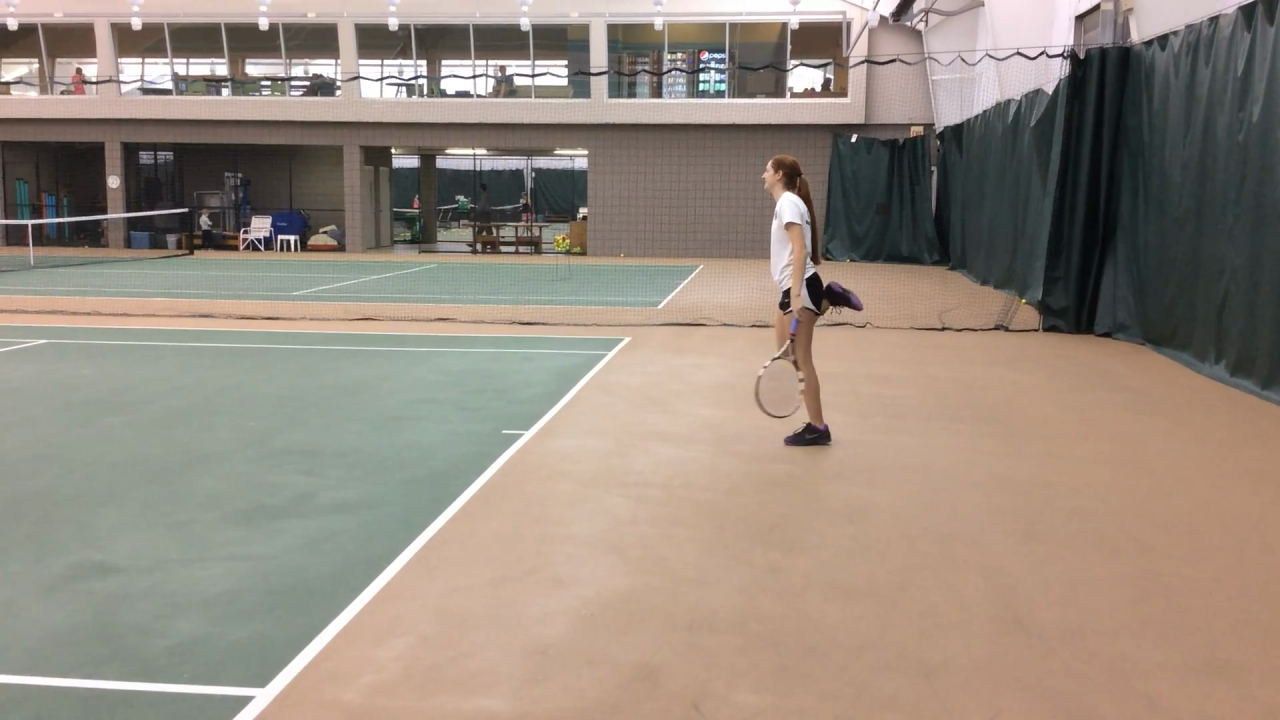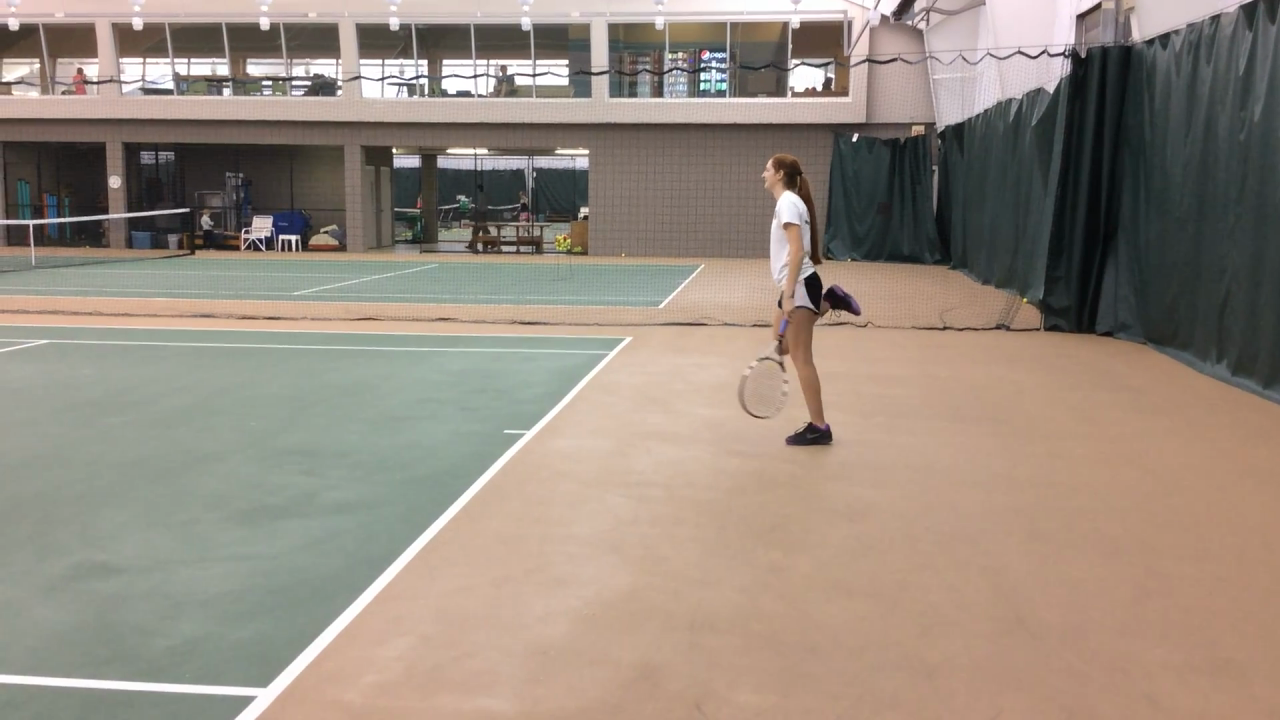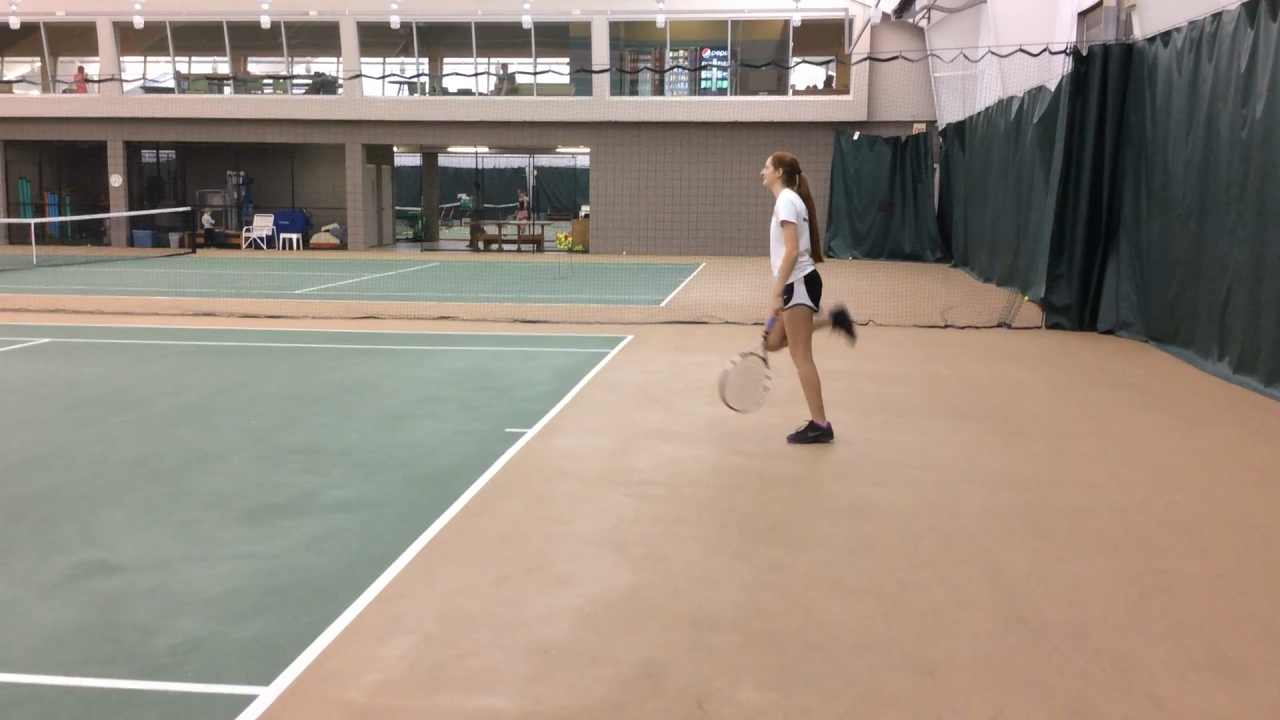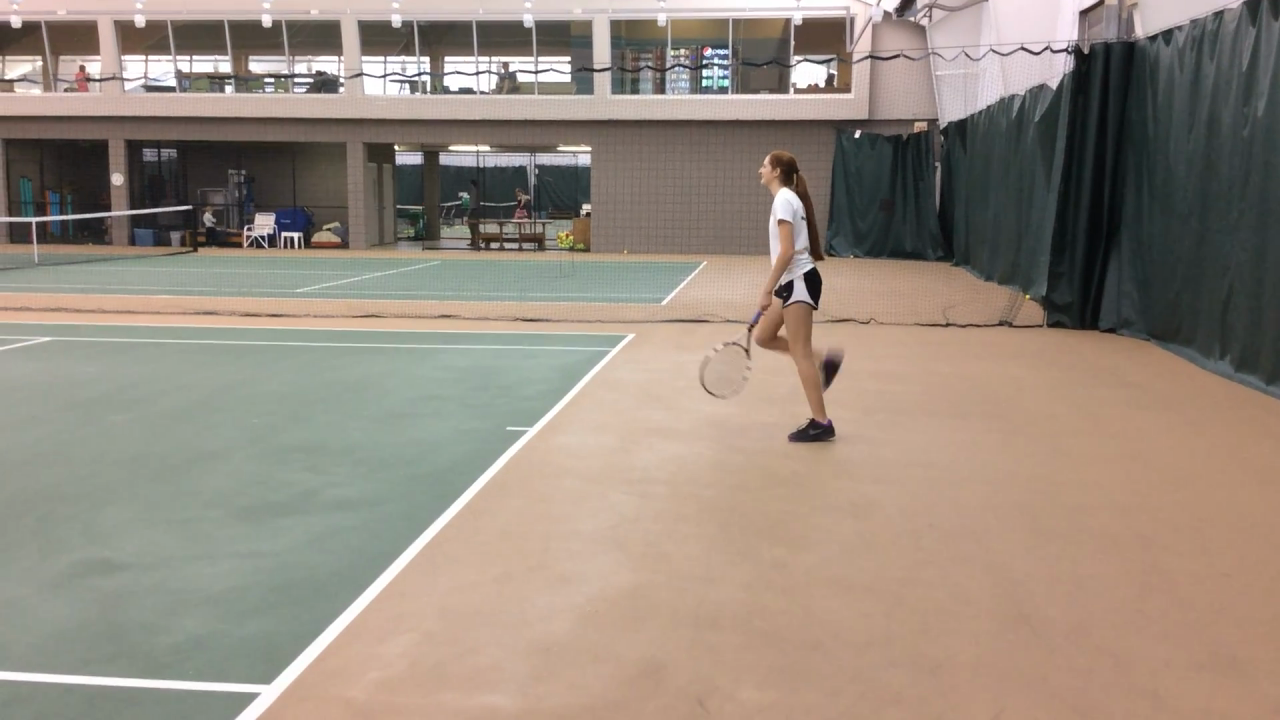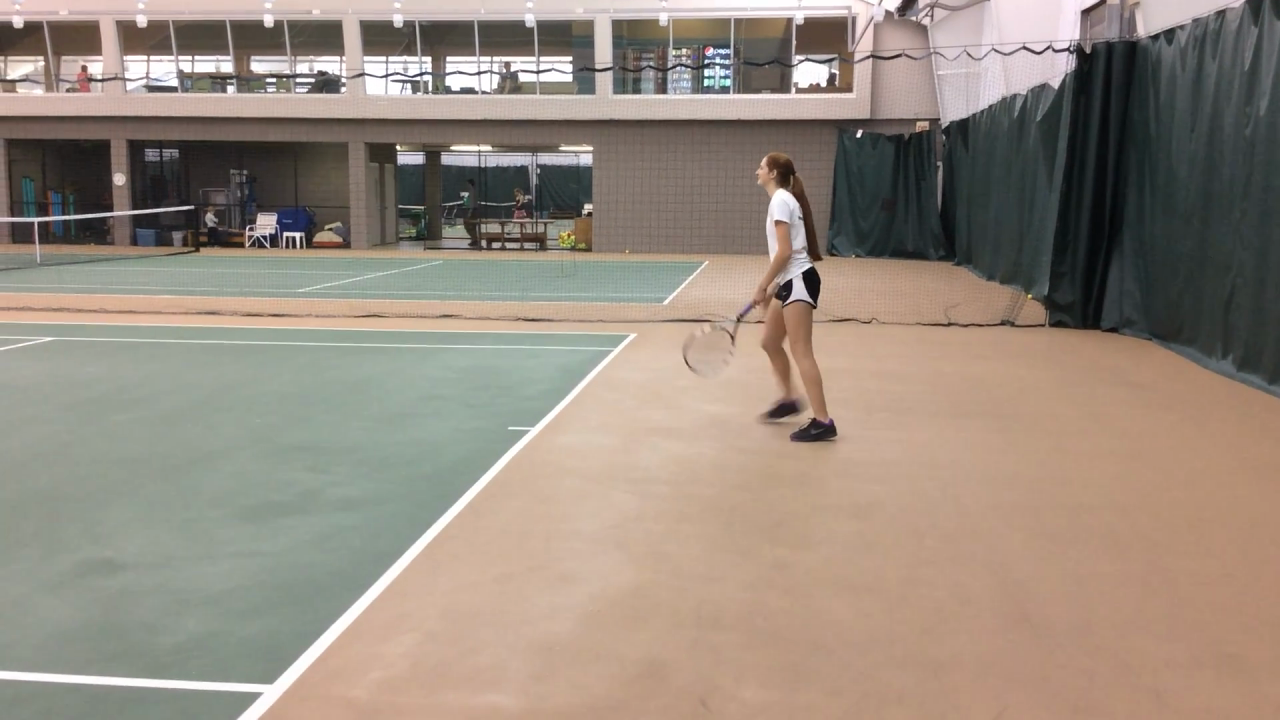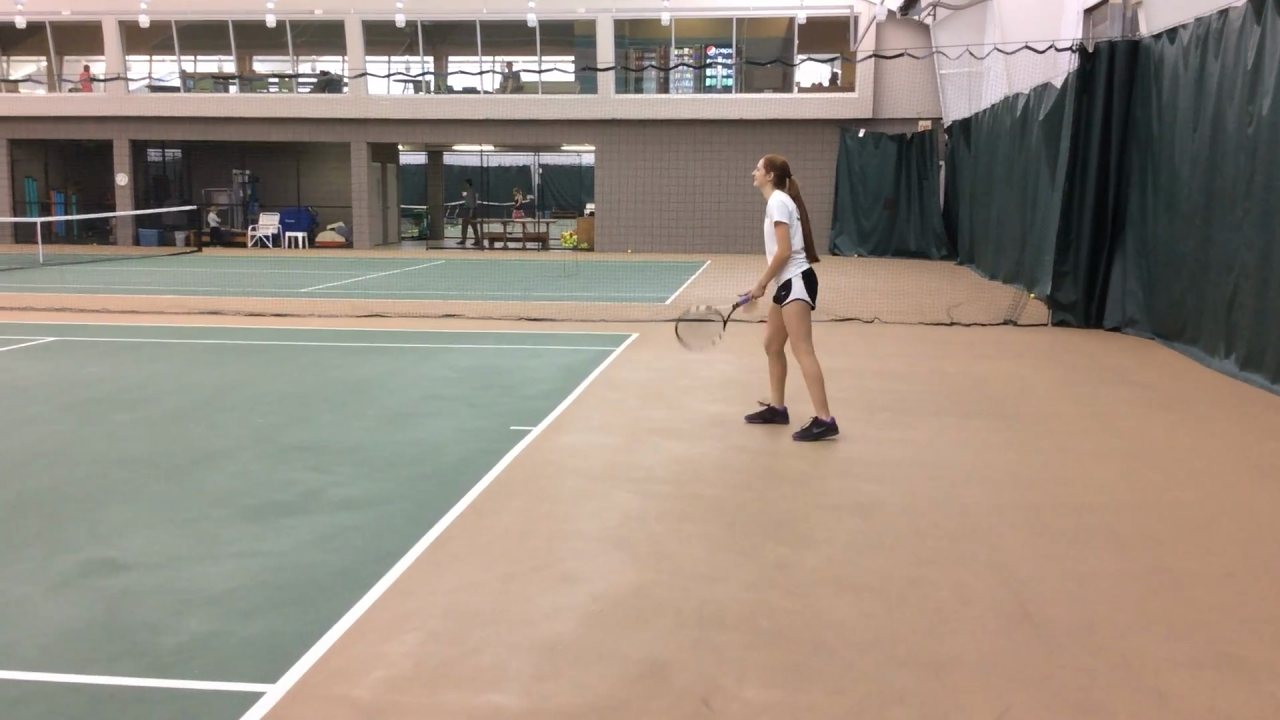
dt=0.1s
person 1, frame 1
left shoulder: (788, 203)
right shoulder: (787, 202)
left elbow: (800, 251)
left wrist: (797, 294)
left hip: (801, 287)
right hip: (795, 287)
left knee: (801, 359)
right knee: (785, 348)
left ankle: (817, 428)
right ankle: (829, 298)
person 1, frame 2
left shoulder: (787, 202)
right shoulder: (788, 201)
left elbow: (797, 252)
left wrist: (788, 295)
left hip: (799, 286)
right hip: (795, 286)
left knee: (801, 359)
right knee: (784, 346)
left ankle: (819, 428)
right ankle: (829, 301)
person 1, frame 3
left shoulder: (786, 200)
right shoulder: (788, 199)
left elbow: (792, 252)
left wrist: (776, 294)
left hip: (799, 284)
right hip: (795, 284)
left knee: (800, 356)
right knee: (772, 341)
left ankle: (819, 425)
right ankle: (831, 319)
person 1, frame 4
left shoulder: (784, 199)
right shoulder: (786, 198)
left elbow: (786, 251)
left wrist: (766, 290)
right wrist: (774, 289)
left hip: (798, 281)
right hip: (792, 281)
left knee: (800, 354)
right knee: (764, 337)
left ankle: (821, 423)
right ankle: (822, 361)
person 1, frame 5
left shoulder: (780, 200)
right shoulder: (782, 199)
left elbow: (784, 252)
left wrist: (763, 287)
right wrist: (768, 288)
left hip: (798, 281)
right hip: (790, 282)
left knee: (801, 353)
right knee: (769, 342)
left ankle: (822, 422)
right ankle: (789, 400)
person 1, frame 6
left shoulder: (778, 201)
right shoulder: (779, 201)
left elbow: (783, 252)
left wrist: (761, 284)
right wrist: (762, 286)
left hip: (796, 281)
right hip: (788, 282)
left knee: (802, 352)
right knee: (772, 347)
left ankle: (823, 420)
right ankle: (777, 408)
